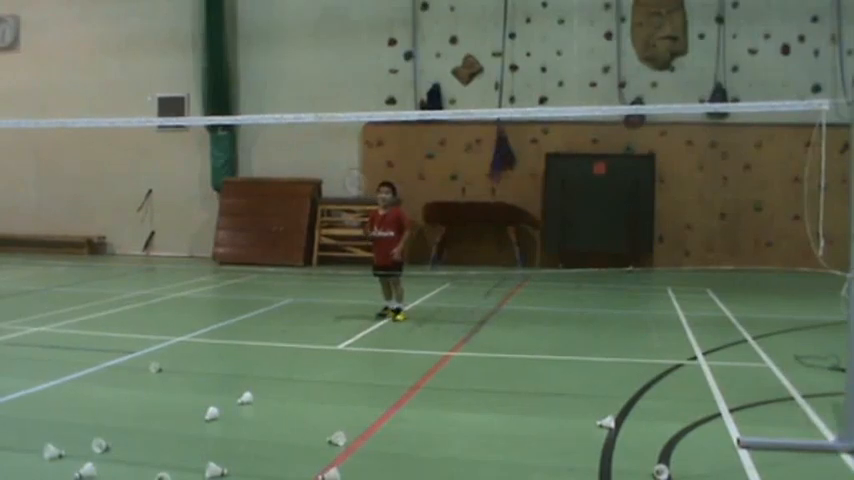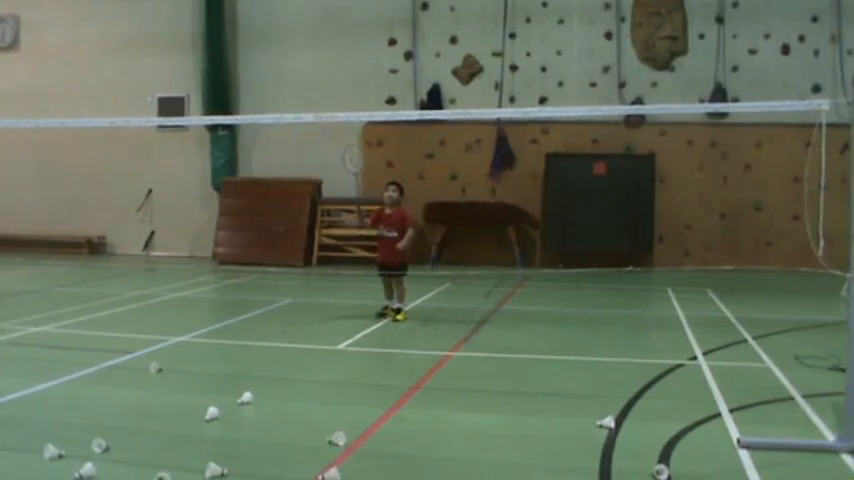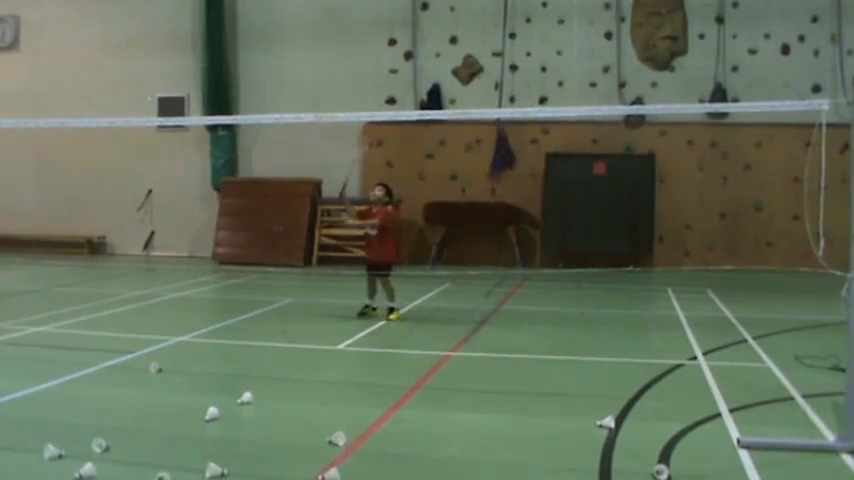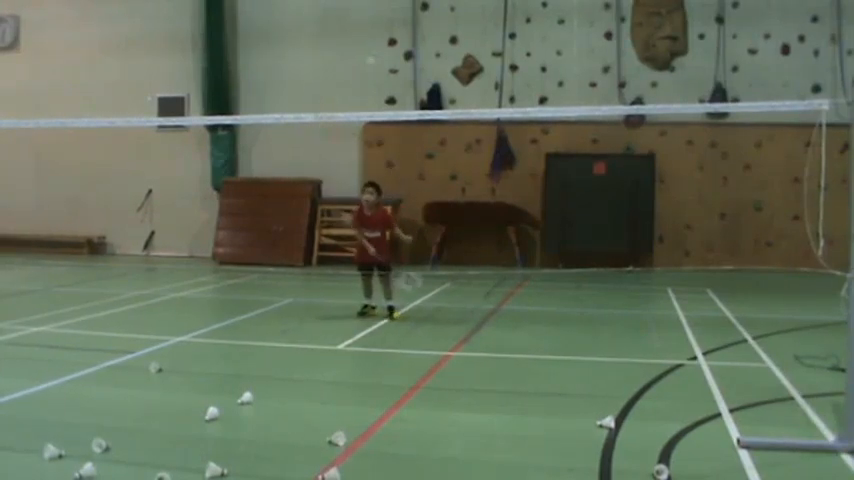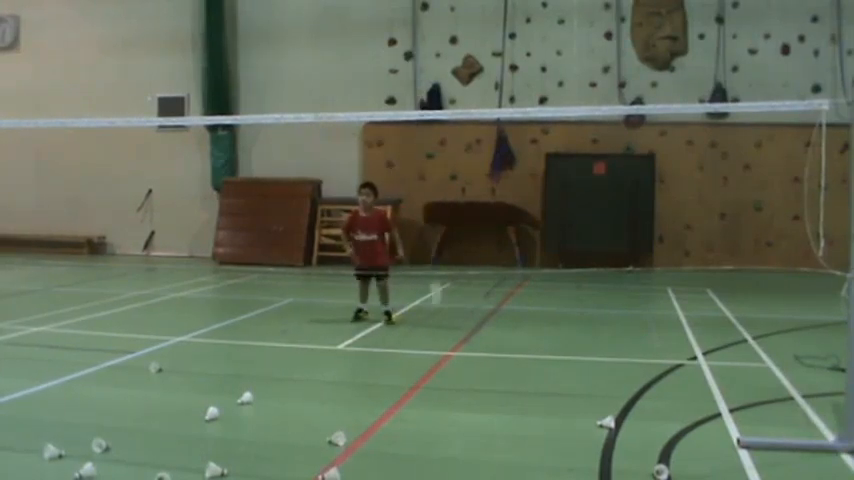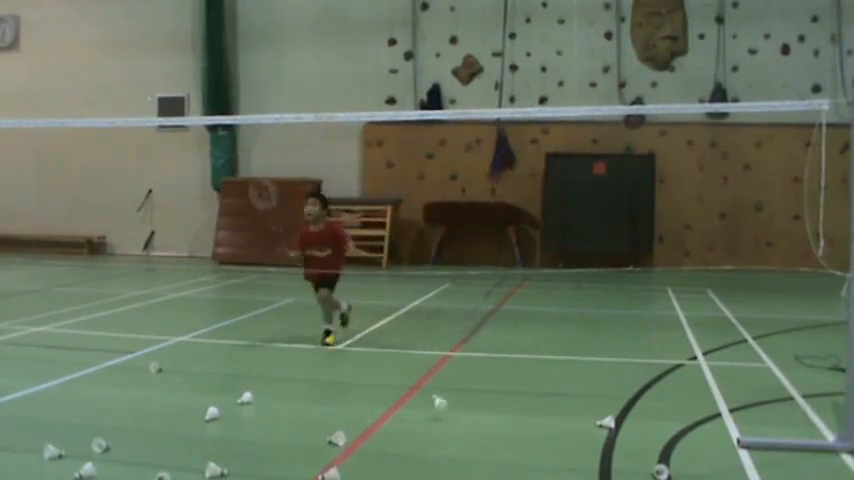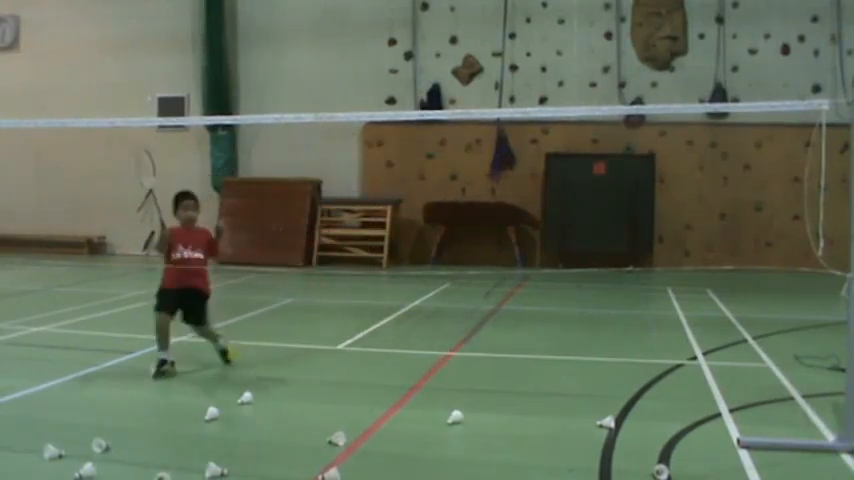
dt=0.7s
person 1, frame 1
left shoulder: (398, 213)
right shoulder: (374, 215)
left elbow: (406, 231)
right elbow: (370, 233)
left wrist: (399, 248)
right wrist: (368, 233)
left hip: (393, 255)
right hip: (379, 255)
left knee: (395, 281)
right knee: (383, 281)
left ankle: (399, 308)
right ankle: (389, 306)
person 1, frame 2
left shoulder: (403, 213)
right shoulder: (379, 212)
left elbow: (410, 230)
right elbow: (369, 224)
left wrist: (404, 243)
left hip: (398, 255)
right hip: (383, 255)
left knee: (398, 281)
right knee: (385, 281)
left ankle: (400, 309)
right ankle: (390, 306)
person 1, frame 3
left shoulder: (386, 212)
right shoulder: (369, 211)
left elbow: (375, 223)
right elbow: (353, 215)
left wrist: (357, 223)
right wrist: (346, 202)
left hip: (384, 254)
right hip: (372, 254)
left knee: (384, 280)
right knee: (370, 279)
left ankle: (393, 308)
right ankle: (370, 305)
person 1, frame 4
left shoulder: (383, 213)
right shoulder: (359, 212)
left elbow: (393, 227)
right elbow: (357, 232)
left wrist: (403, 237)
right wrist: (368, 246)
left hip: (382, 253)
right hip: (364, 253)
left knee: (385, 279)
right knee: (366, 279)
left ankle: (390, 307)
right ankle: (369, 305)
person 1, frame 5
left shoulder: (380, 216)
right shoulder: (354, 216)
left elbow: (393, 231)
right elbow: (345, 232)
left wrist: (399, 249)
right wrist: (349, 247)
left hip: (379, 257)
right hip: (361, 258)
left knee: (382, 283)
right knee: (363, 283)
left ankle: (386, 311)
right ankle: (362, 309)
person 1, frame 6
left shoulder: (333, 227)
right shoulder: (305, 231)
left elbow: (346, 242)
right elbow: (299, 252)
left wrist: (350, 248)
right wrist: (292, 255)
left hip: (331, 268)
right hip: (314, 270)
left knee: (323, 296)
right knee: (325, 298)
left ankle: (329, 330)
right ankle: (343, 307)
person 1, frame 7
left shoulder: (204, 234)
right shoulder: (172, 234)
left elbow: (213, 255)
right elbow: (161, 250)
left wrist: (219, 234)
right wrist: (161, 241)
left hip: (196, 287)
right hip: (172, 284)
left knee: (201, 327)
right knee: (161, 320)
left ankle: (221, 345)
right ankle: (164, 359)
